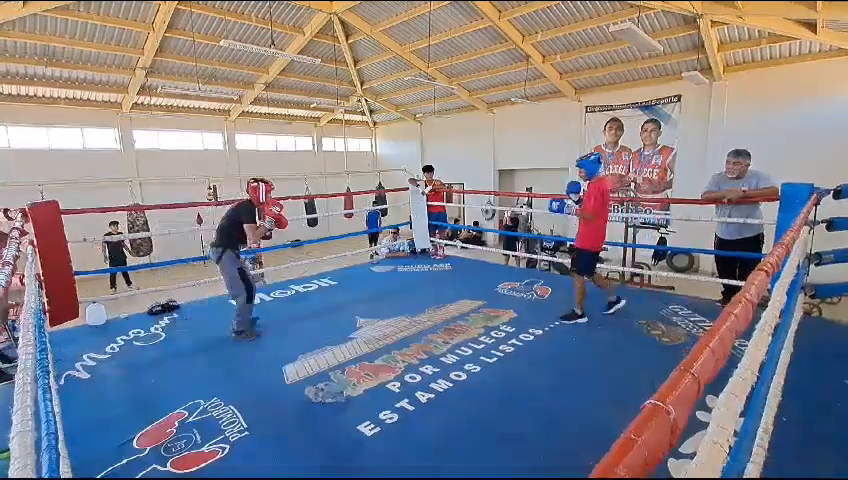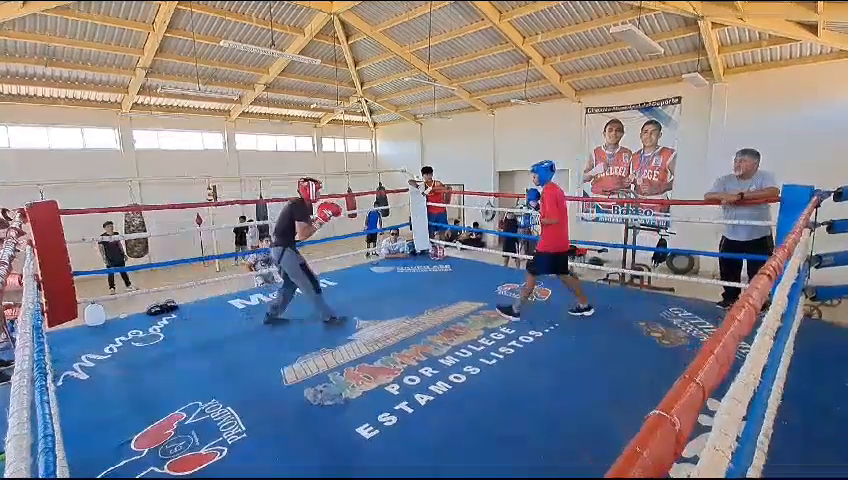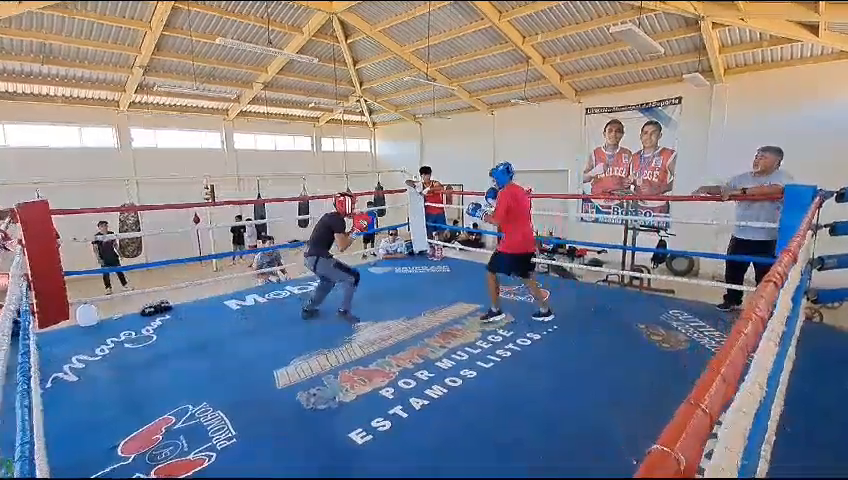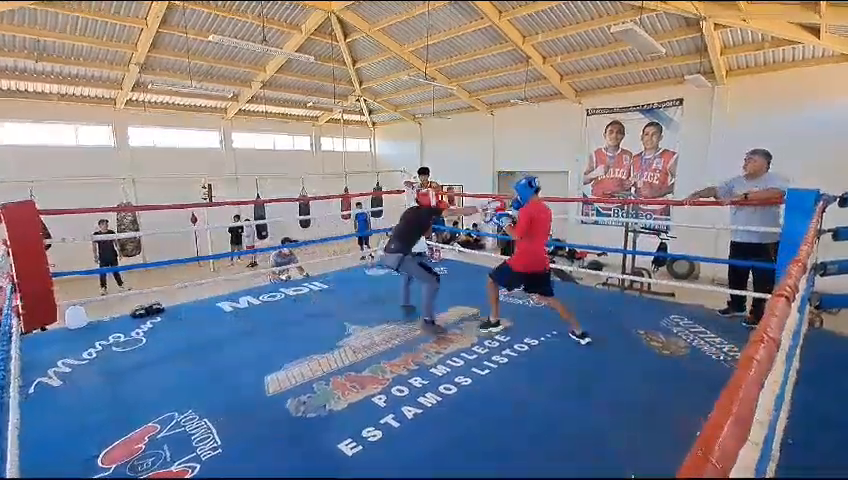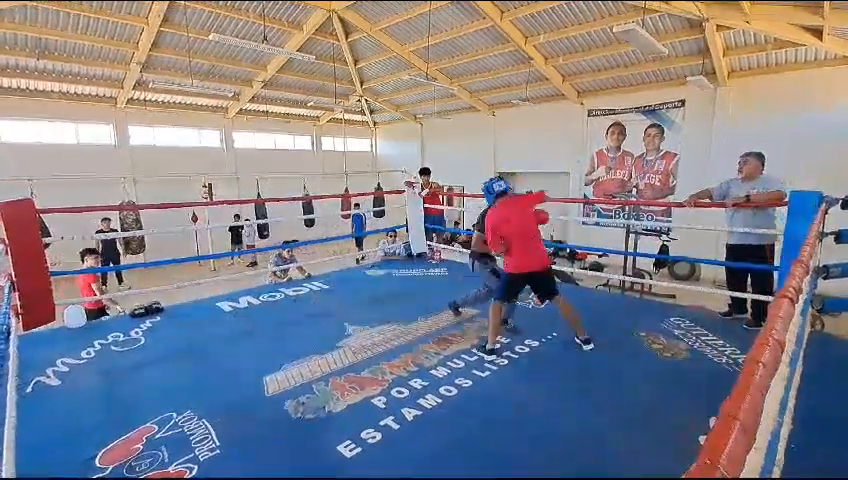
dt=0.5s
person 1, frame 1
left shoulder: (757, 177)
right shoulder: (718, 178)
left elbow: (773, 191)
right elbow: (705, 196)
left wrist: (743, 193)
right wrist: (726, 193)
left hip: (750, 235)
right hip: (724, 235)
left knee: (748, 272)
right knee: (724, 270)
right ankle: (729, 295)
person 1, frame 2
left shoulder: (764, 177)
right shoulder: (725, 180)
left elbow: (773, 192)
right elbow: (708, 197)
left wrist: (741, 195)
right wrist: (723, 195)
left hip: (759, 237)
right hip: (731, 237)
left knee: (758, 273)
right knee: (728, 270)
right ankle: (730, 297)
person 1, frame 3
left shoulder: (782, 177)
right shoulder: (743, 178)
left elbow: (775, 189)
right elbow: (721, 189)
left wrist: (742, 191)
right wrist: (705, 189)
left hip: (767, 238)
right hip: (740, 236)
left knee: (765, 276)
right knee: (732, 269)
right ankle: (732, 299)
person 1, frame 4
left shoulder: (774, 179)
right shoulder: (736, 182)
left elbow: (777, 193)
right elbow: (715, 191)
left wrist: (743, 196)
right wrist: (696, 194)
left hip: (765, 242)
right hip: (738, 240)
left knee: (763, 280)
right knee: (735, 276)
left ankle: (758, 314)
right ankle: (736, 306)
person 1, frame 5
left shoulder: (770, 182)
right shoulder: (731, 184)
left elbow: (779, 195)
right elbow: (711, 192)
left wrist: (745, 198)
right wrist: (694, 196)
left hip: (761, 243)
right hip: (734, 242)
left knee: (761, 281)
right knee: (734, 279)
left ankle: (759, 317)
right ankle: (738, 308)
person 2, frame 1
left shoulder: (596, 186)
right shoulder: (598, 183)
left elbow: (589, 215)
right wrist: (578, 200)
left hip: (588, 239)
right hip: (592, 237)
left knee: (577, 274)
right knee: (589, 272)
left ankle: (579, 312)
right ankle: (613, 299)
person 2, frame 2
left shoulder: (548, 192)
right shoulder: (555, 189)
left elbow: (554, 219)
right wrist: (538, 207)
left hip: (550, 243)
right hip: (561, 242)
left knee: (531, 274)
right knee: (563, 274)
left ankle: (515, 309)
right ankle: (584, 306)
person 2, frame 3
left shoulder: (504, 193)
right shoulder: (522, 191)
left elbow: (496, 221)
left wrist: (480, 213)
right wrist: (495, 203)
left hip: (512, 244)
right hip: (528, 243)
left knee: (491, 272)
right knee: (526, 278)
left ankle: (495, 310)
right ankle: (544, 310)
person 2, frame 4
left shoulder: (527, 210)
right shoulder: (546, 210)
left elbow: (517, 236)
left wrist: (505, 222)
right wrist: (516, 218)
left hip: (522, 262)
right hip: (541, 263)
left knee: (492, 281)
right knee: (548, 299)
left ankle: (493, 321)
right ankle: (578, 332)
person 2, frame 5
left shoulder: (493, 215)
right shoulder: (523, 200)
left elbow: (497, 250)
left hip: (517, 267)
right hip: (541, 262)
left knee: (497, 303)
right knee: (556, 299)
left ankle: (490, 346)
right ankle: (584, 338)
person 3, frame 1
left shoulder: (245, 206)
right shoulder: (248, 209)
left elbow: (247, 234)
right elbow: (253, 239)
left wrist: (270, 224)
right wrist: (269, 220)
left hip: (224, 249)
right hip: (225, 252)
left knee: (246, 285)
right knee: (244, 290)
left ankle: (245, 320)
right ankle: (240, 330)
person 3, frame 2
left shoulder: (295, 203)
right shoulder: (302, 207)
left elbow: (306, 226)
right elbow: (302, 235)
left wrist: (320, 217)
right wrist: (321, 221)
left hip: (278, 248)
right hip: (285, 249)
left knee: (290, 284)
right knee: (310, 284)
left ankle: (272, 315)
right ankle: (329, 317)
person 3, frame 3
left shoulder: (331, 216)
right shoulder: (337, 220)
left elbow: (342, 239)
right elbow: (342, 246)
left wrist: (356, 227)
right wrist: (357, 230)
left hip: (312, 256)
right hip: (318, 258)
left knee: (329, 280)
right knee: (353, 276)
left ankle: (308, 309)
right ankle: (344, 310)
person 3, frame 4
left shoulder: (412, 212)
right shoulder: (428, 211)
left elbow: (424, 233)
right elbow: (457, 212)
left wrist: (430, 220)
right wrist: (476, 209)
left hip: (387, 255)
right hip: (399, 256)
left knee: (410, 273)
right knee: (432, 281)
left ankle: (406, 304)
right ankle: (428, 319)
person 3, frame 5
right shoulder: (487, 217)
right elbow: (475, 245)
left hip: (486, 259)
right hip: (480, 261)
left knee: (490, 290)
left ankle: (457, 304)
right ankle: (504, 320)
